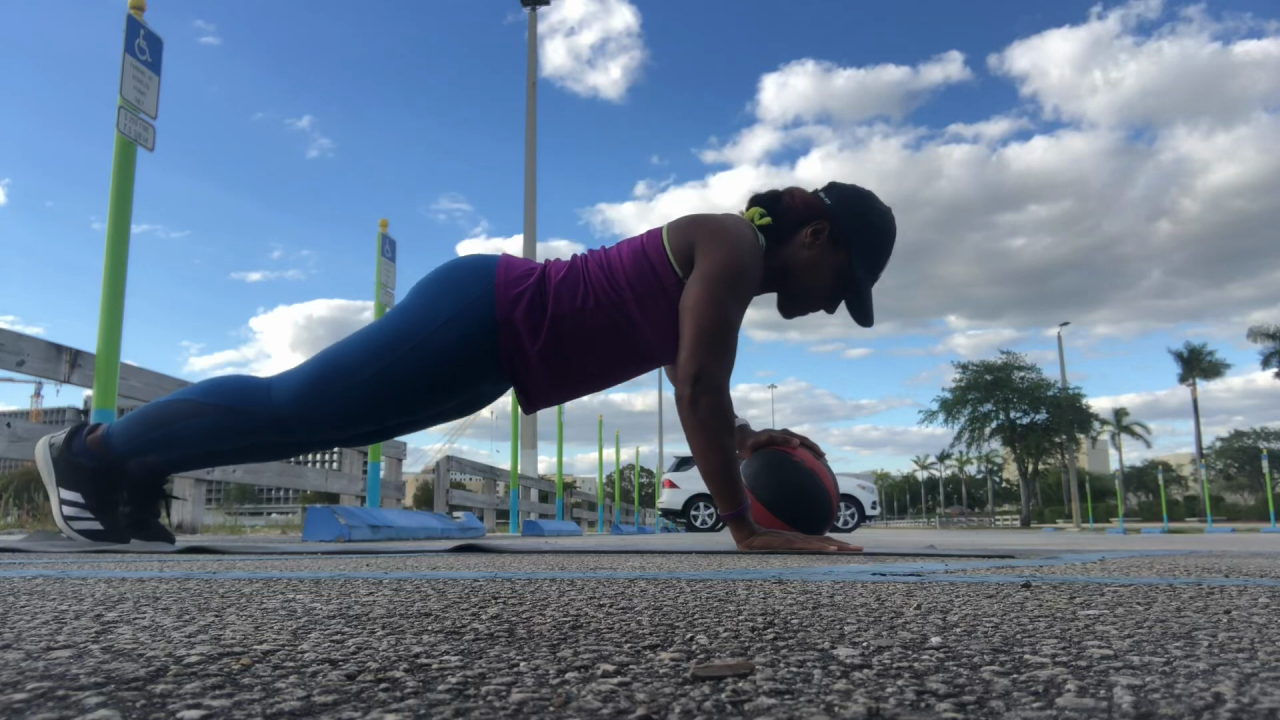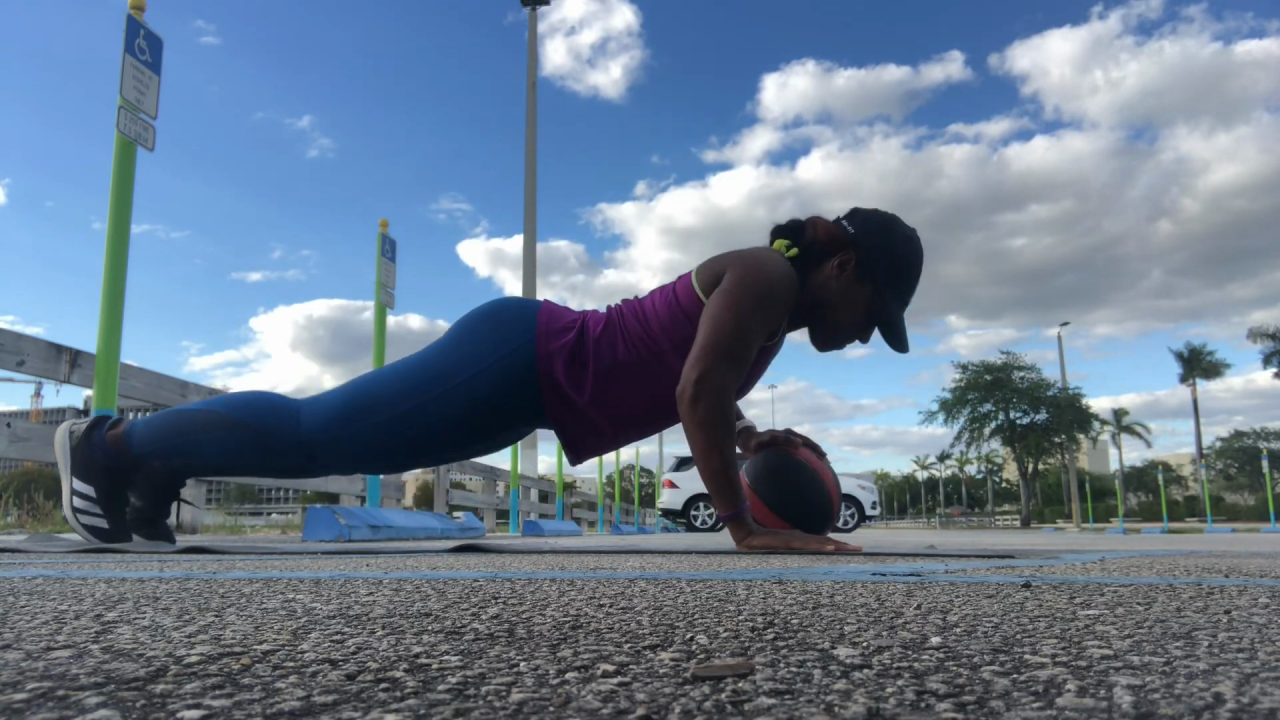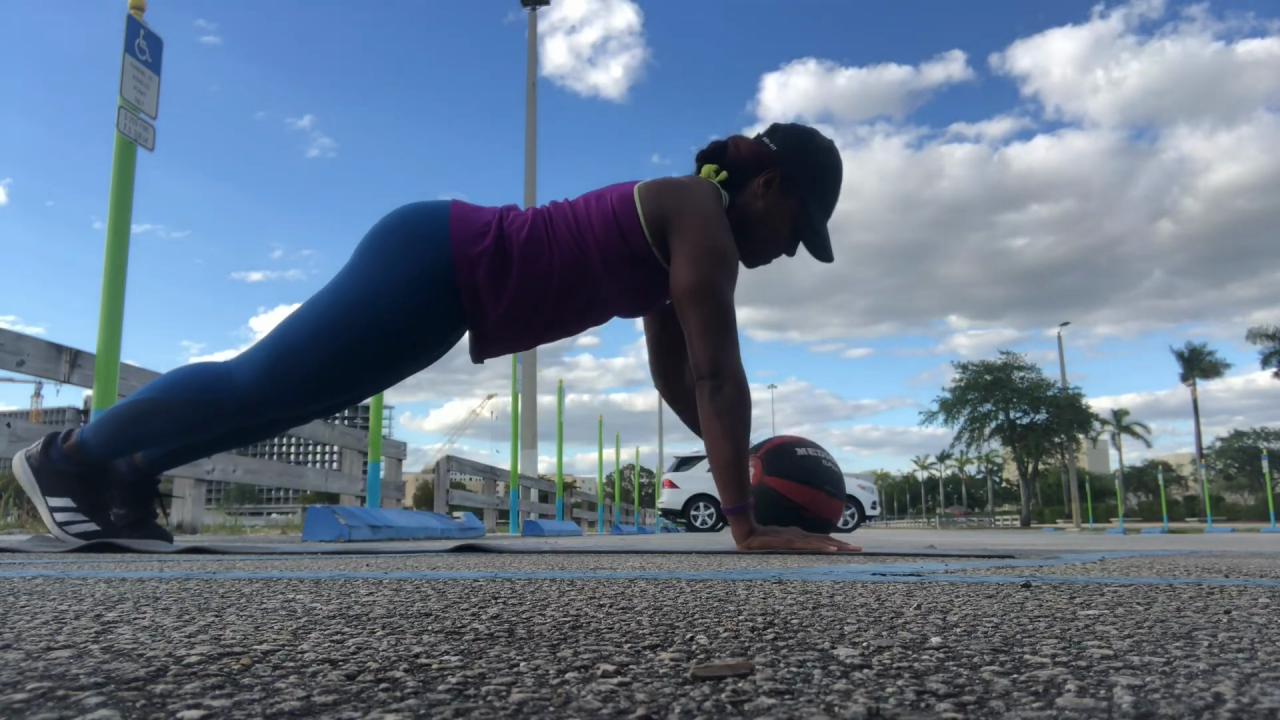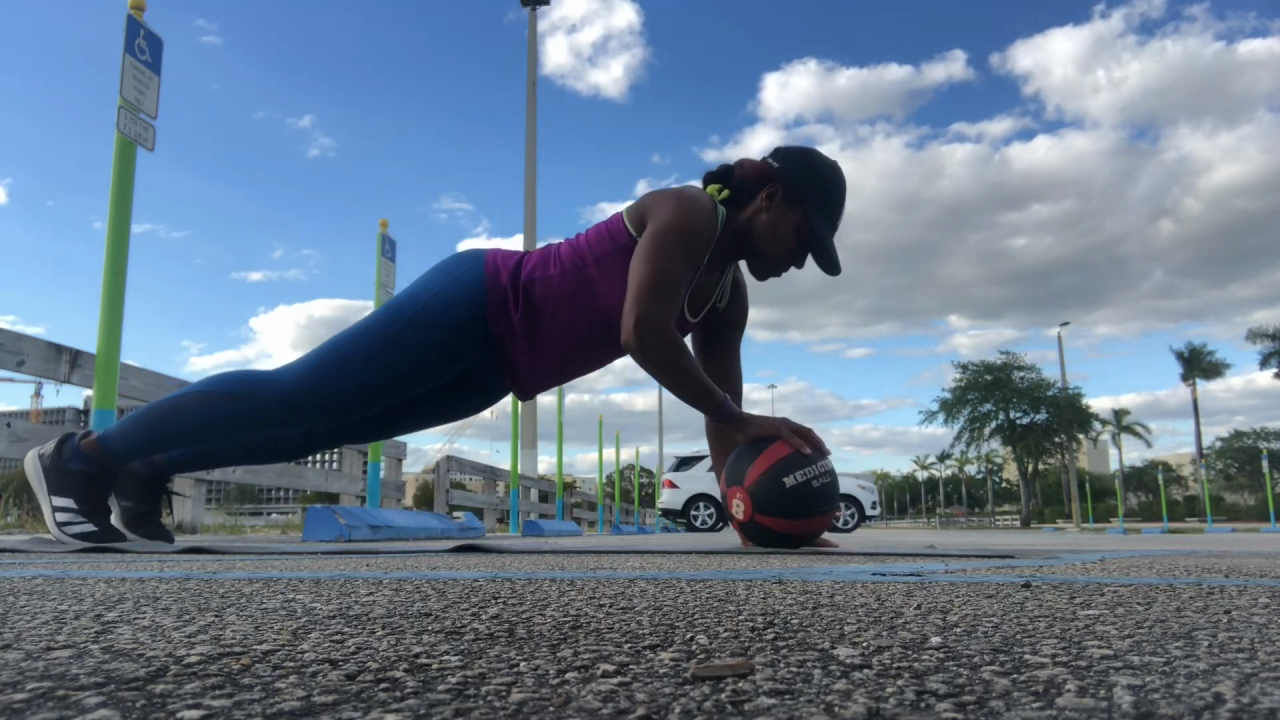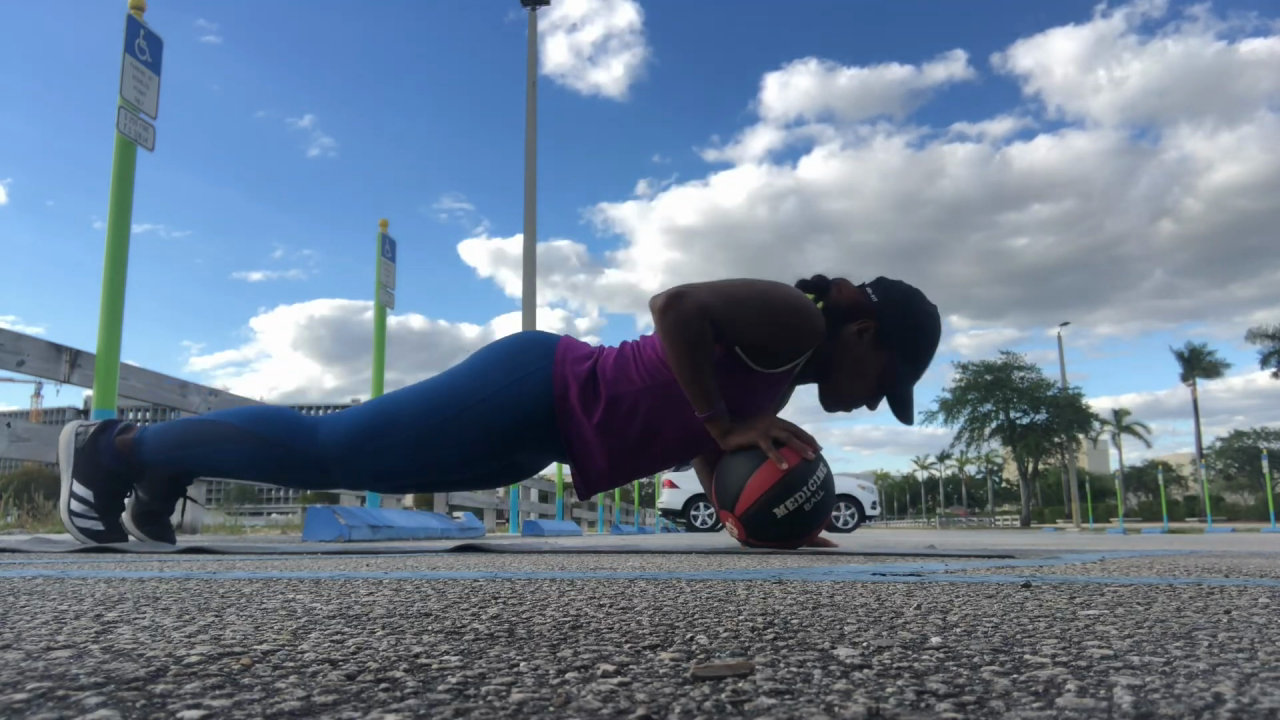
dt=1s
person 1, frame 1
left shoulder: (732, 264)
right shoulder: (736, 247)
left elbow: (685, 371)
right elbow: (698, 386)
left wrist: (741, 439)
right wrist: (742, 526)
left hip: (493, 340)
right hip: (480, 320)
left knee: (313, 421)
right knee: (287, 408)
left ankle: (139, 472)
right ankle: (91, 449)
person 1, frame 2
left shoulder: (768, 303)
right shoulder: (772, 277)
left elbow: (699, 383)
right elbow: (692, 392)
left wrist: (746, 435)
right wrist: (744, 525)
left hip: (534, 374)
right hip: (516, 362)
left knee: (319, 436)
right knee: (307, 429)
left ankle: (157, 472)
right ankle: (111, 444)
person 1, frame 3
left shoulder: (681, 234)
right shoulder: (703, 214)
left elbow: (674, 375)
right elbow: (717, 372)
left wrist: (740, 457)
right wrist: (743, 521)
left hip: (445, 282)
right hip: (432, 266)
left knee: (284, 396)
right knee: (255, 385)
left ankle: (129, 473)
right ankle: (68, 454)
person 1, frame 4
left shoulder: (726, 290)
right shoulder: (686, 212)
left elbow: (720, 406)
right elbow: (643, 337)
right wrist: (738, 417)
left hip: (495, 367)
right hip: (473, 307)
left knee: (323, 427)
right knee: (289, 398)
left ankle: (147, 473)
right ankle: (80, 457)
person 1, frame 5
left shoulder: (781, 374)
right shoulder: (795, 320)
left elbow: (710, 463)
right elbow: (673, 304)
right wrist: (724, 422)
left hip: (546, 424)
right hip: (532, 394)
left knee: (338, 451)
right knee: (320, 448)
left ankle: (164, 472)
right ankle: (113, 446)
